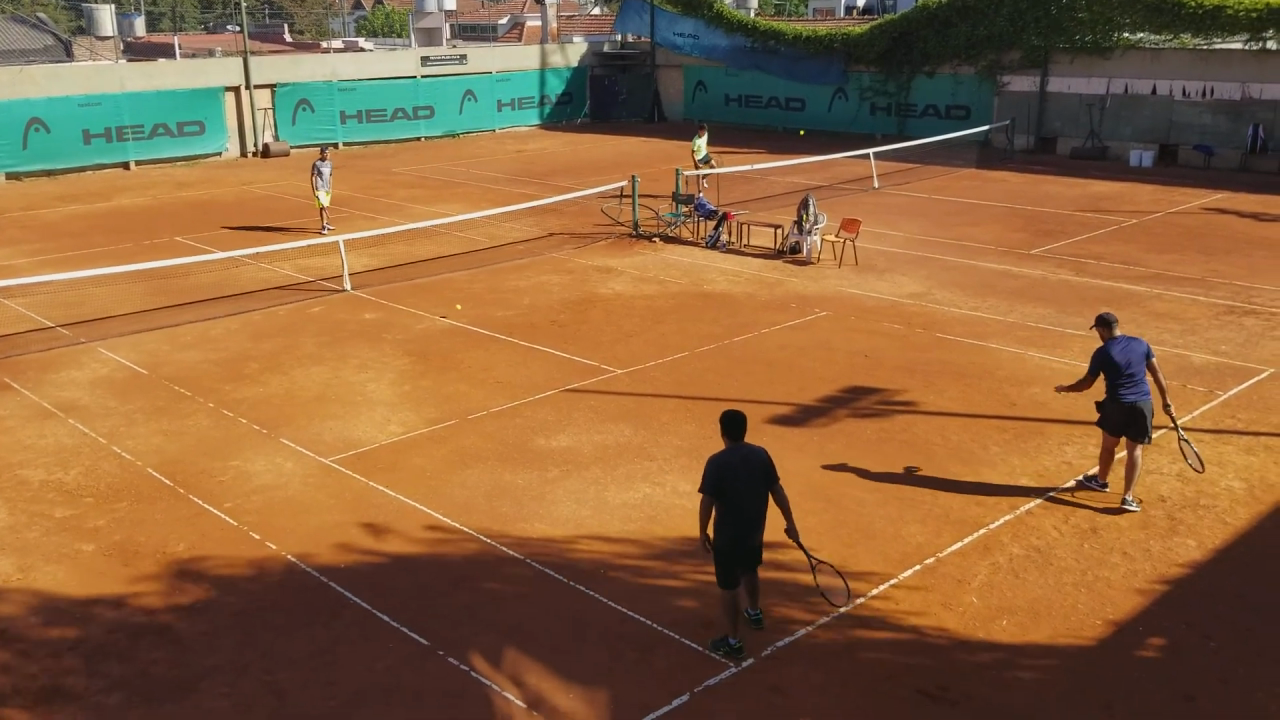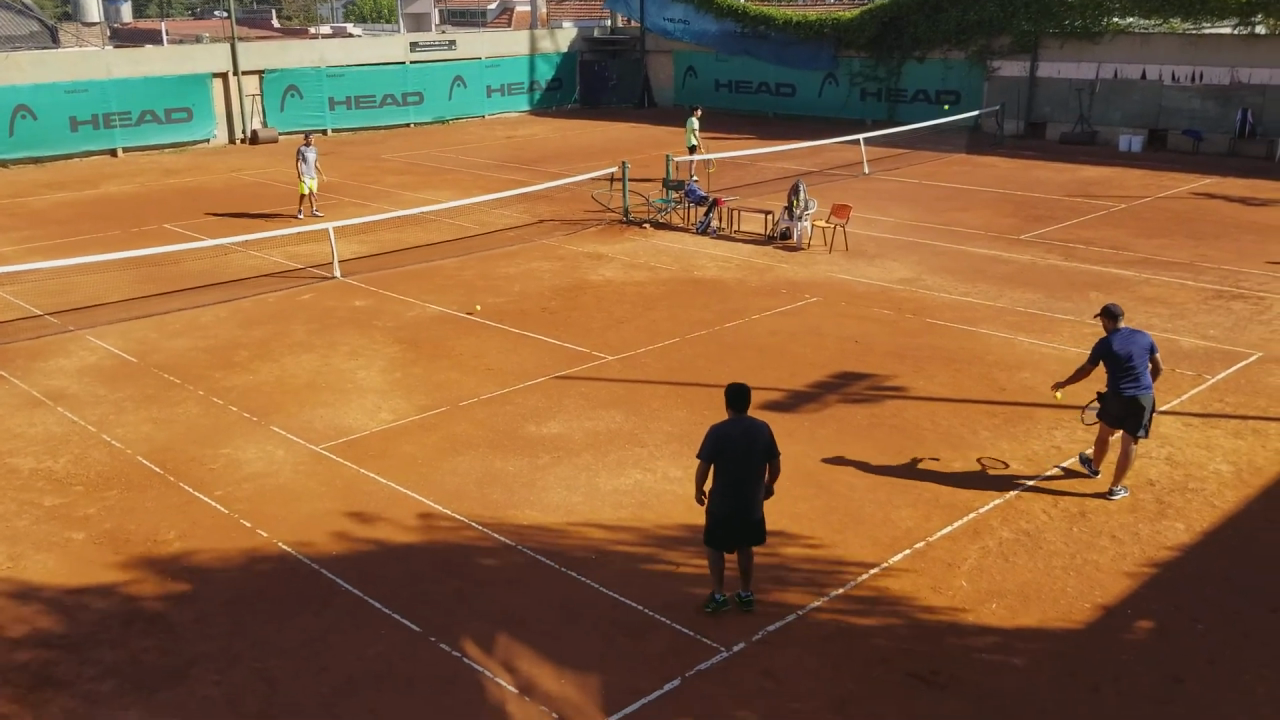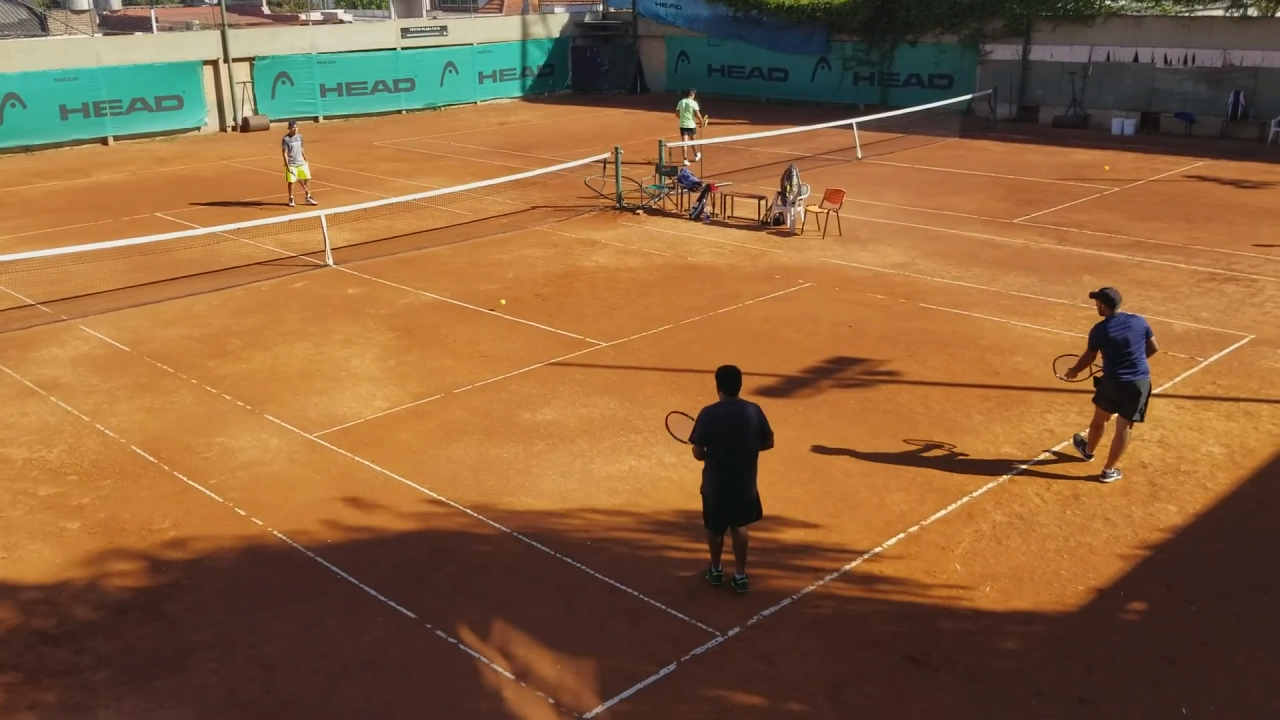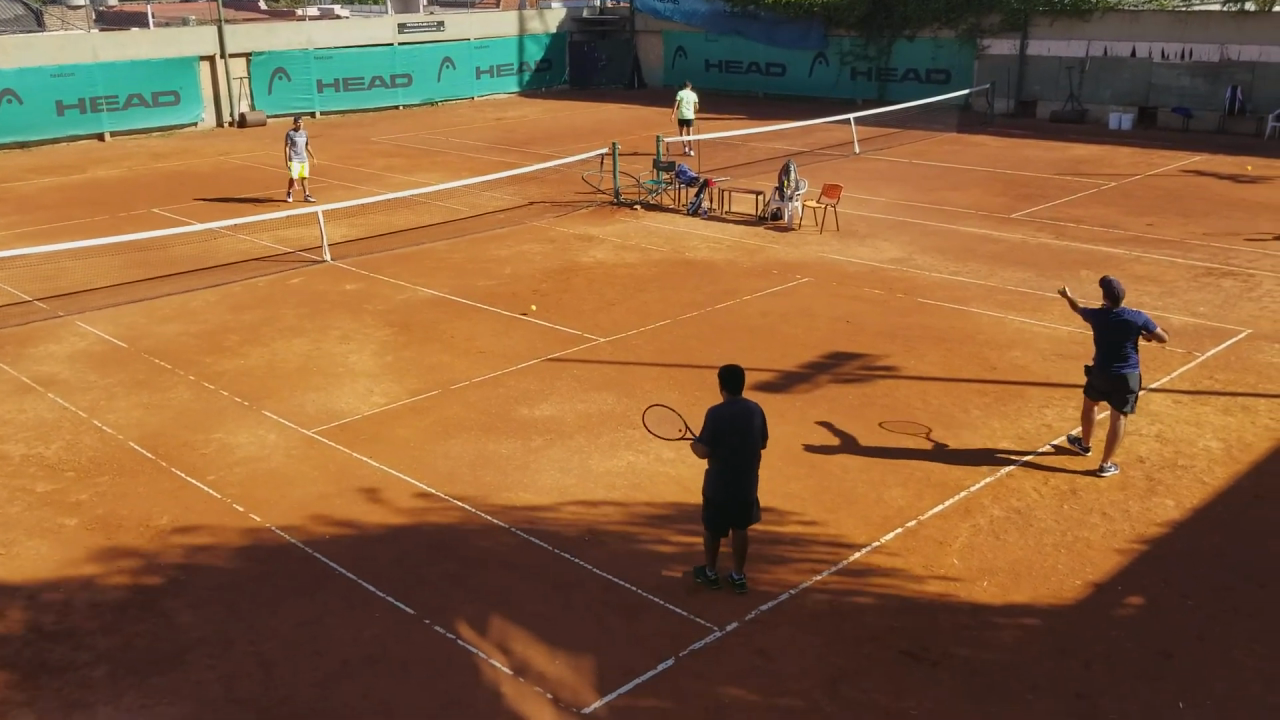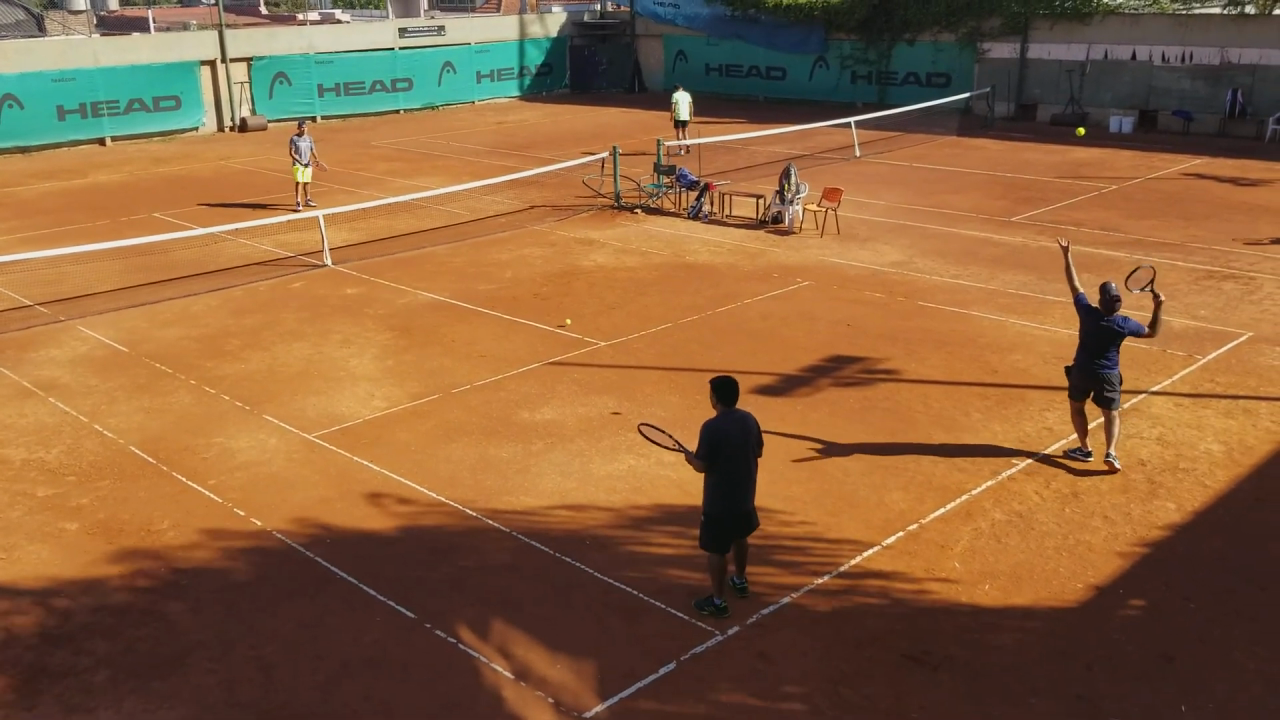
dt=0.4s
person 1, frame 1
left shoulder: (717, 462)
right shoulder: (761, 455)
left elbow: (707, 501)
right elbow: (777, 491)
left wrist: (703, 532)
right wrist: (790, 522)
left hip: (728, 534)
right hip: (754, 530)
left knee: (729, 586)
right knee: (749, 570)
left ankle: (732, 641)
right ankle: (754, 612)
person 1, frame 2
left shoulder: (717, 431)
right shoulder: (763, 429)
left elbow: (704, 467)
right elbow: (775, 465)
left wrist: (699, 490)
right wrist: (769, 485)
left hip: (722, 504)
right hip: (752, 503)
left knee: (714, 547)
right knee: (745, 547)
left ankle: (718, 595)
right ankle: (746, 594)
person 1, frame 3
left shoulder: (708, 414)
right shoulder: (754, 411)
left elbow: (697, 452)
right elbow: (768, 442)
left wrist: (706, 456)
left hip: (715, 484)
right hip: (745, 483)
left knee: (714, 528)
right knee: (740, 526)
left ankle: (715, 570)
right ankle: (740, 576)
person 1, frame 4
left shoulder: (716, 413)
right shoulder: (756, 410)
left elbow: (704, 452)
right elbow: (763, 444)
left wrist: (694, 445)
left hip: (719, 485)
right hip: (747, 483)
left knee: (712, 529)
right knee: (740, 528)
left ankle: (710, 572)
right ankle: (739, 576)
person 1, frame 5
left shoulder: (711, 427)
right shoulder: (750, 420)
left elbow: (701, 466)
right elbow: (758, 452)
left wrist: (690, 458)
left hip: (718, 499)
right hip: (745, 495)
left knee: (715, 549)
right knee: (739, 538)
left ankle: (718, 601)
right ankle: (740, 580)
person 2, frame 1
left shoulder: (1102, 352)
right shoulder: (1141, 344)
left elbow: (1086, 384)
right elbow: (1157, 373)
left wrist: (1067, 388)
right wrist: (1166, 400)
left hip: (1116, 405)
right hip: (1142, 403)
left knee: (1109, 445)
right knee: (1135, 450)
left ankle: (1101, 480)
right ankle: (1128, 497)
person 2, frame 2
left shoulder: (1104, 343)
right shoulder: (1144, 337)
left elbow: (1085, 370)
right elbow: (1158, 368)
left wrist: (1064, 383)
left hip: (1117, 397)
right hip: (1144, 397)
left knee: (1105, 434)
right knee: (1130, 443)
left ankle: (1094, 467)
right ankle: (1115, 488)
person 2, frame 3
left shoulder: (1099, 329)
right shoulder: (1139, 322)
left elbow: (1089, 358)
right elbow: (1153, 348)
left wrist: (1074, 371)
left hip: (1113, 382)
right hip: (1140, 382)
left knee: (1100, 418)
right knee: (1125, 426)
left ankle: (1088, 450)
right ankle: (1109, 469)
person 2, frame 4
left shoulder: (1097, 316)
right shoulder: (1137, 318)
left elbow: (1078, 309)
right elbow: (1164, 338)
left wrist: (1067, 297)
right wrist: (1148, 335)
left hip: (1101, 373)
right hip: (1128, 376)
left knee: (1089, 405)
right knee: (1118, 418)
left ankle: (1084, 444)
right ankle: (1106, 464)
person 2, frame 5
left shoulder: (1087, 314)
right shoulder: (1124, 324)
left elbow: (1073, 284)
right elbow: (1152, 332)
left wrist: (1067, 255)
right wrist: (1158, 307)
left hip: (1082, 372)
right hip: (1108, 375)
left knee: (1077, 406)
right knee: (1112, 415)
left ankle: (1085, 449)
right ankle: (1110, 452)
